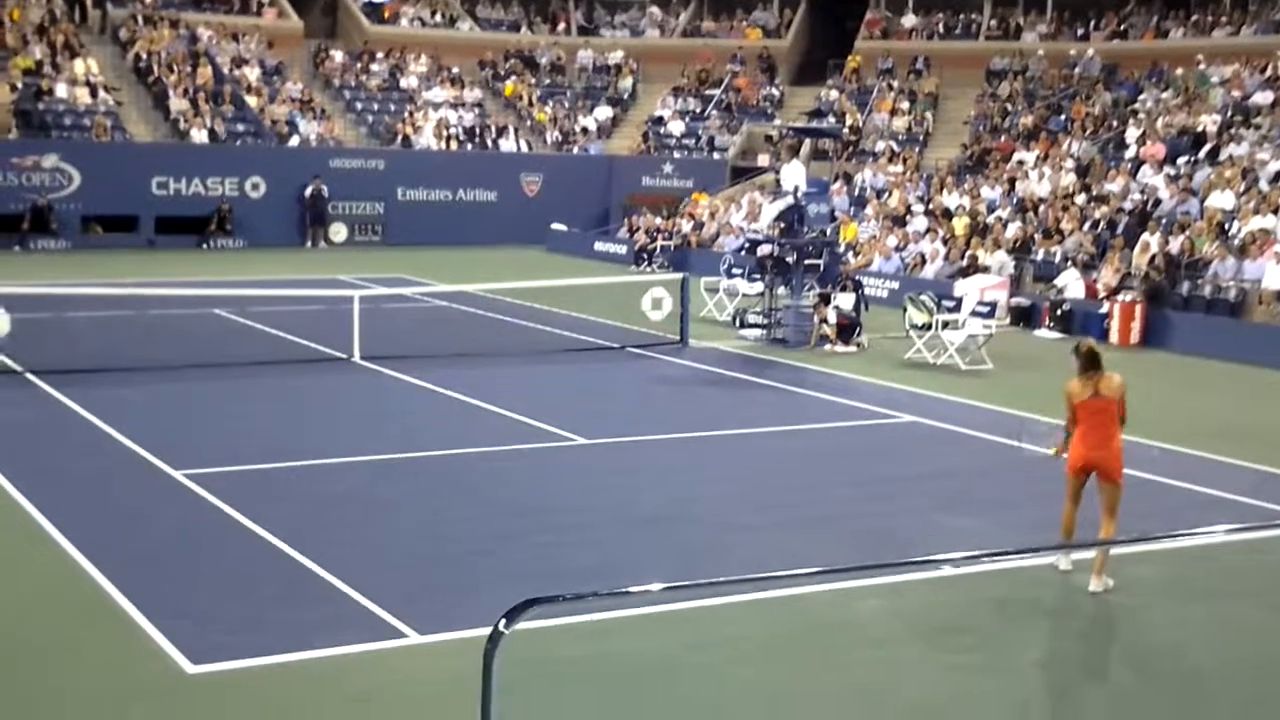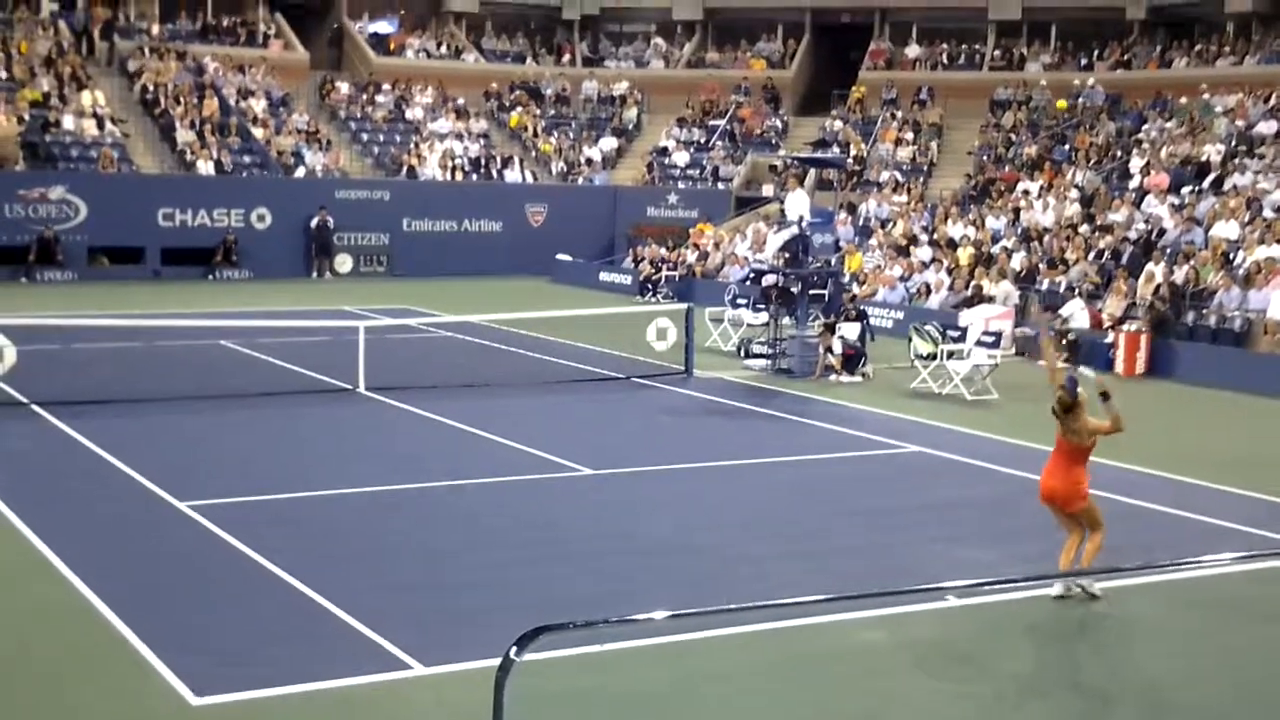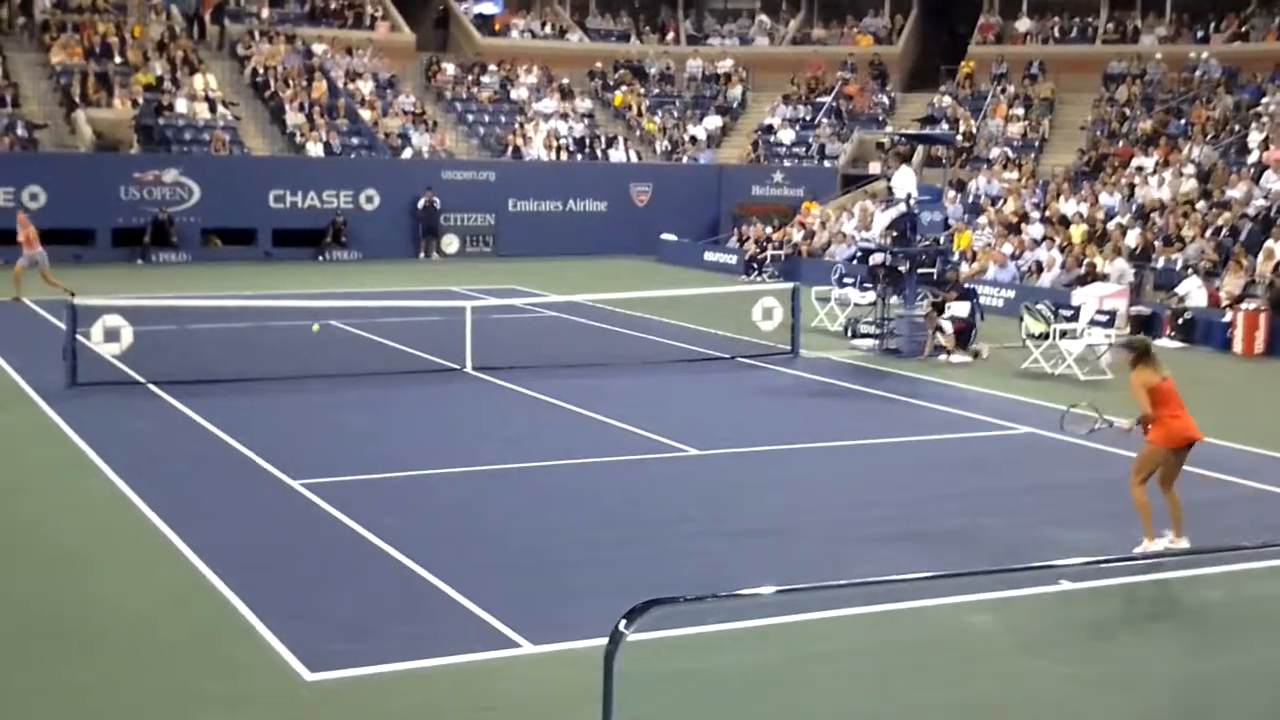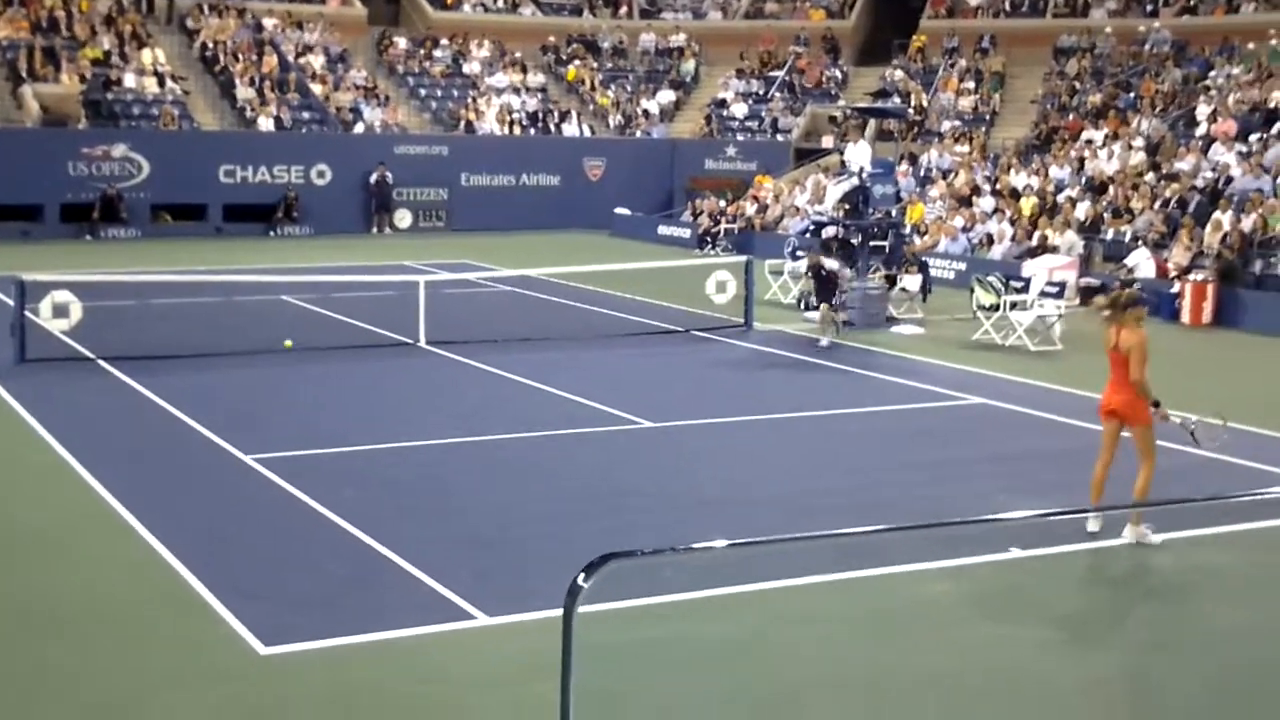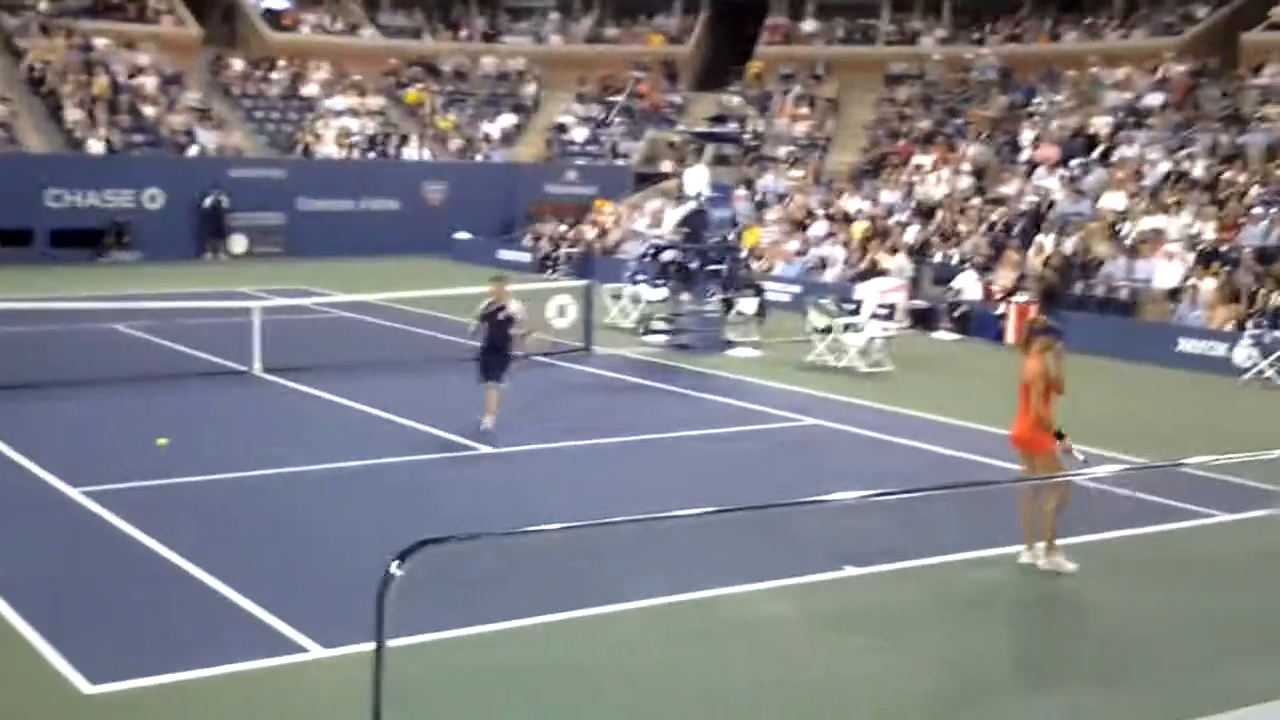
dt=1s
person 1, frame 1
left shoulder: (1072, 387)
right shoulder: (1117, 382)
right elbow: (1122, 419)
left wrist: (1065, 443)
left hip: (1081, 451)
right hip: (1110, 454)
left knee: (1071, 503)
right knee: (1109, 517)
left ankle: (1064, 556)
right ankle: (1098, 576)
person 1, frame 2
left shoulder: (1063, 414)
right shoulder: (1086, 425)
left elbow: (1054, 375)
right elbow: (1116, 426)
left wrist: (1046, 344)
right wrist: (1105, 397)
left hip: (1048, 485)
right hip: (1071, 488)
left knee: (1076, 531)
right knee: (1096, 530)
left ankle: (1063, 580)
right ankle: (1083, 575)
person 1, frame 3
left shoulder: (1137, 376)
right shoulder: (1161, 371)
left elbow: (1147, 412)
left wrist: (1138, 422)
right wrist: (1148, 422)
left hip: (1167, 430)
right hip: (1187, 429)
left knee: (1137, 482)
right knee: (1166, 484)
left ankle: (1151, 541)
right ankle: (1179, 537)
person 1, frame 4
left shoulder: (1111, 330)
right shoulder: (1137, 335)
right elbow: (1136, 377)
left wrist: (1136, 323)
right wrist: (1155, 404)
left hip: (1112, 398)
right hip: (1133, 402)
left knee: (1104, 459)
right knee: (1147, 464)
left ankle: (1093, 516)
right ankle: (1134, 526)
person 1, frame 5
left shoulder: (1035, 360)
right shoulder: (1038, 365)
left elbow: (1058, 388)
right elbow: (1038, 409)
left wrist: (1057, 359)
right wrist: (1059, 436)
left hip: (1025, 430)
right hip: (1034, 432)
left knee: (1033, 489)
right knee: (1058, 490)
left ankle: (1029, 549)
right ankle: (1050, 553)
